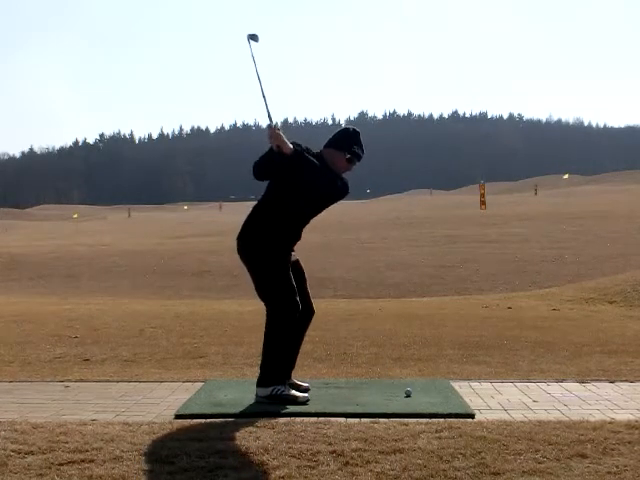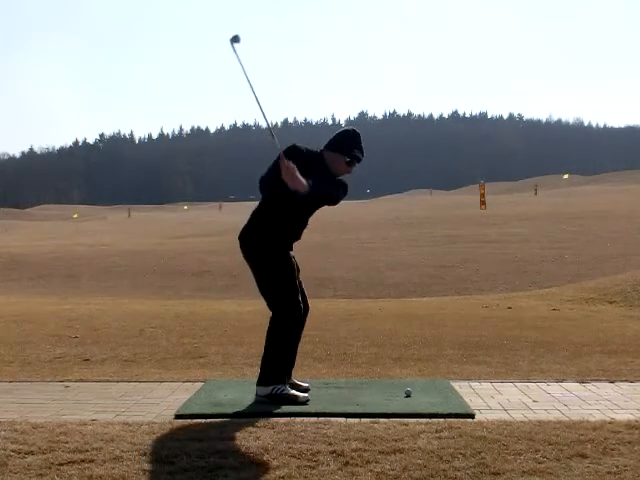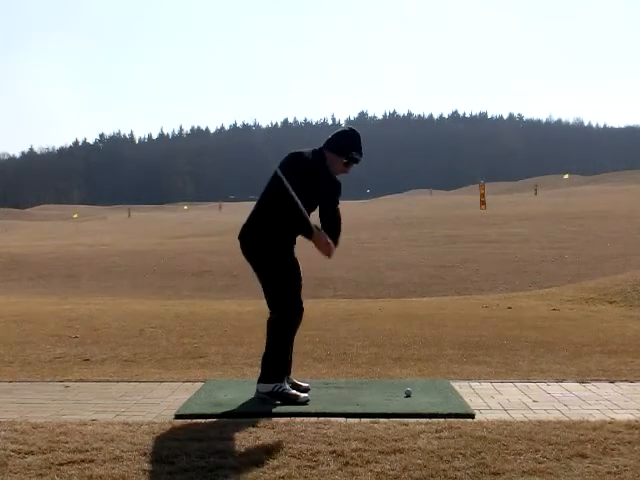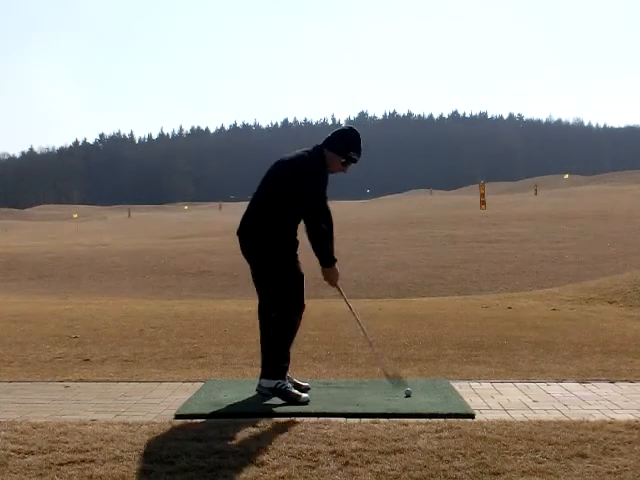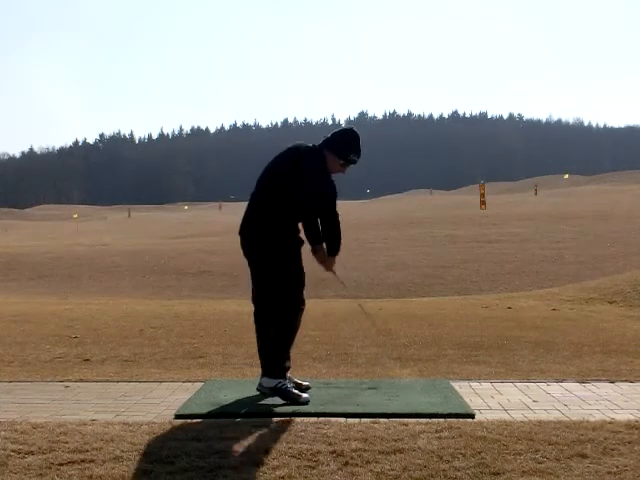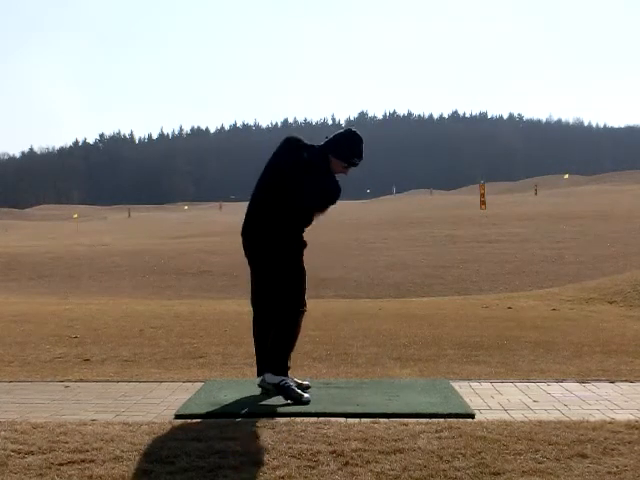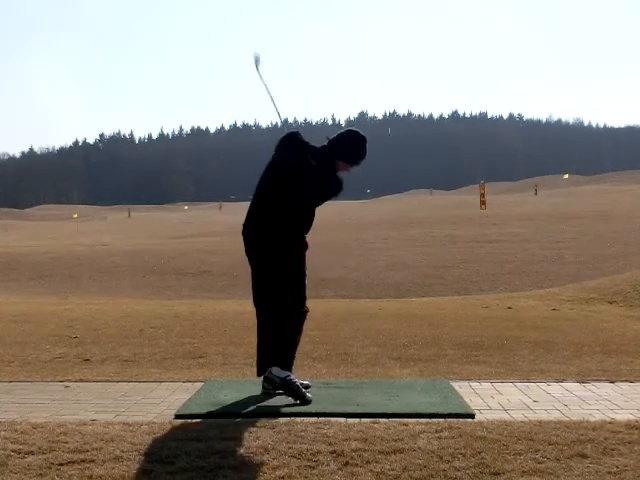
dt=0.2s
person 1, frame 1
left shoulder: (338, 185)
right shoulder: (296, 158)
left elbow: (318, 178)
right elbow: (260, 172)
left wrist: (290, 150)
right wrist: (277, 150)
left hip: (282, 247)
right hip: (257, 243)
left knee: (303, 311)
right knee: (286, 308)
left ankle: (282, 376)
right ankle: (269, 384)
person 1, frame 2
left shoulder: (337, 186)
right shoulder: (299, 156)
left elbow: (325, 194)
right elbow: (267, 187)
left wrist: (304, 186)
right wrist: (284, 179)
left hip: (280, 245)
right hip: (260, 241)
left knee: (298, 310)
right knee: (288, 309)
left ankle: (282, 376)
right ankle: (269, 384)
person 1, frame 3
left shoulder: (331, 185)
right shoulder: (300, 162)
left elbow: (332, 217)
right elbow: (282, 203)
left wrist: (329, 239)
right wrist: (314, 233)
left hip: (277, 241)
right hip: (263, 239)
left knee: (287, 307)
right knee: (290, 307)
left ankle: (280, 375)
right ankle: (270, 381)
person 1, frame 4
left shoulder: (313, 169)
right shoulder: (307, 168)
left elbow: (321, 217)
right elbow: (314, 218)
left wrist: (328, 259)
right wrist: (327, 263)
left hip: (257, 236)
right hip: (268, 238)
left knee: (272, 305)
right knee: (291, 304)
left ankle: (275, 373)
right ankle: (272, 377)
person 1, frame 5
left shoulder: (299, 154)
right shoulder: (319, 178)
right elbow: (329, 219)
left wrist: (315, 244)
right wrist: (330, 253)
left hip: (253, 235)
right hip: (277, 238)
left knee: (267, 305)
right knee: (291, 305)
left ankle: (272, 373)
right ankle: (274, 376)
person 1, frame 6
left shoulder: (292, 146)
right shoulder: (328, 184)
left hip: (254, 235)
right hip: (283, 240)
left knee: (264, 306)
right knee: (292, 307)
left ankle: (268, 372)
right ankle: (276, 373)
person 1, frame 7
left shoulder: (293, 144)
right shoulder: (332, 183)
left hip: (255, 235)
right hip: (286, 241)
left knee: (266, 307)
right knee: (294, 307)
left ankle: (270, 373)
right ankle: (281, 368)
